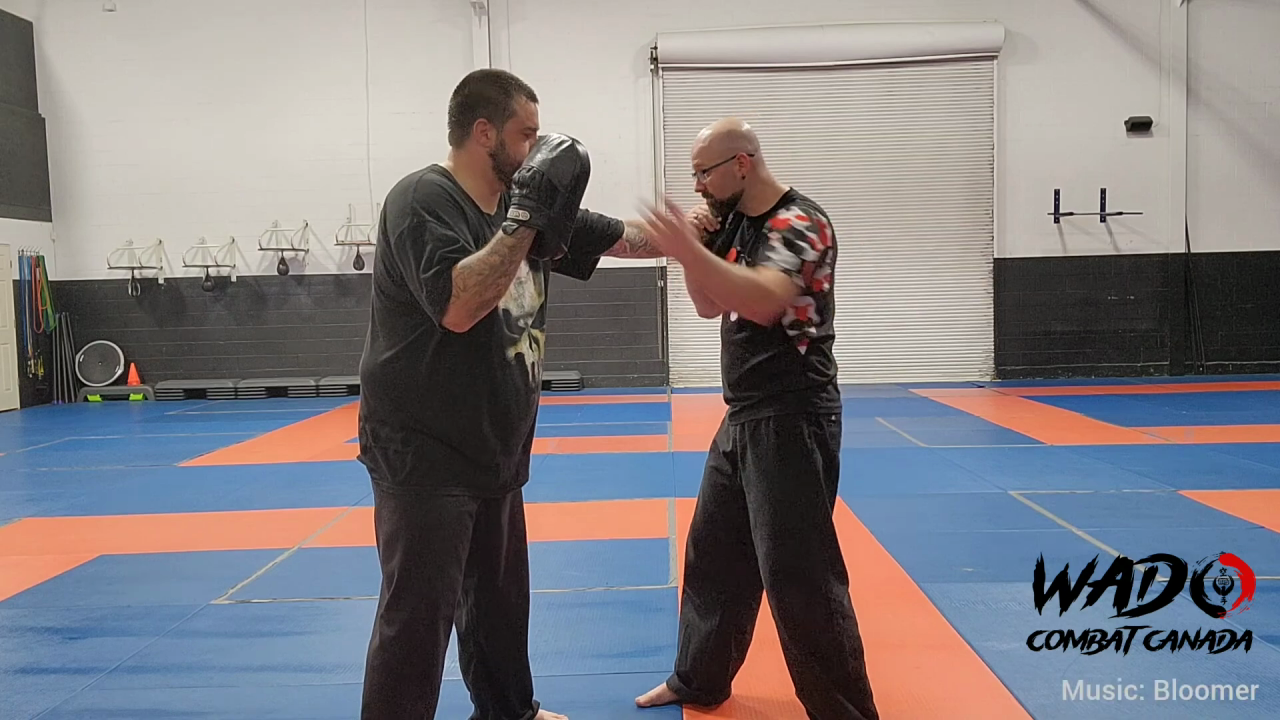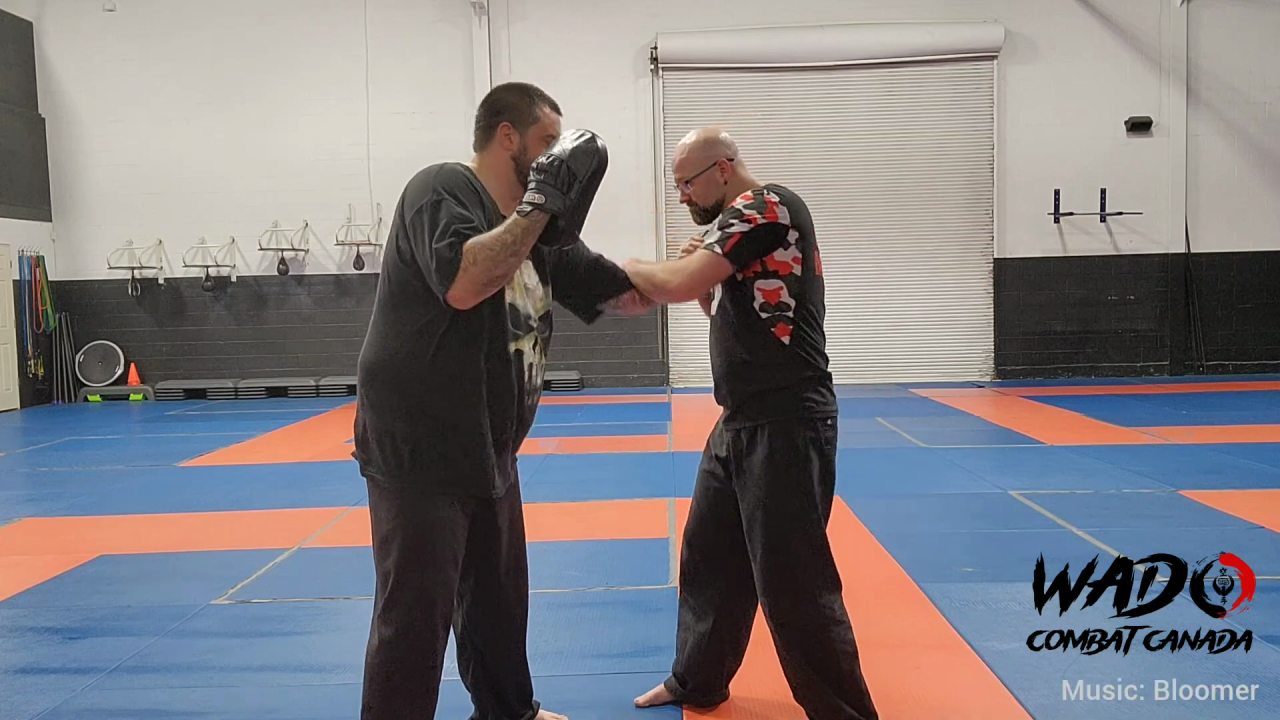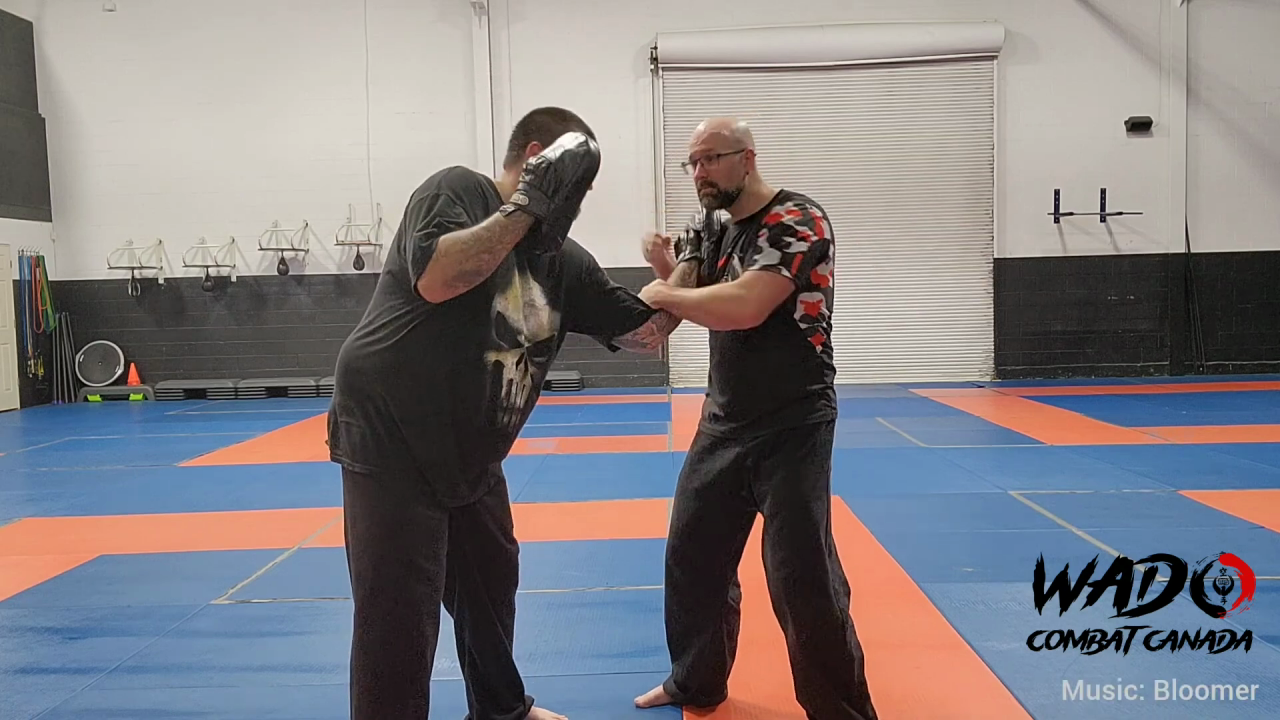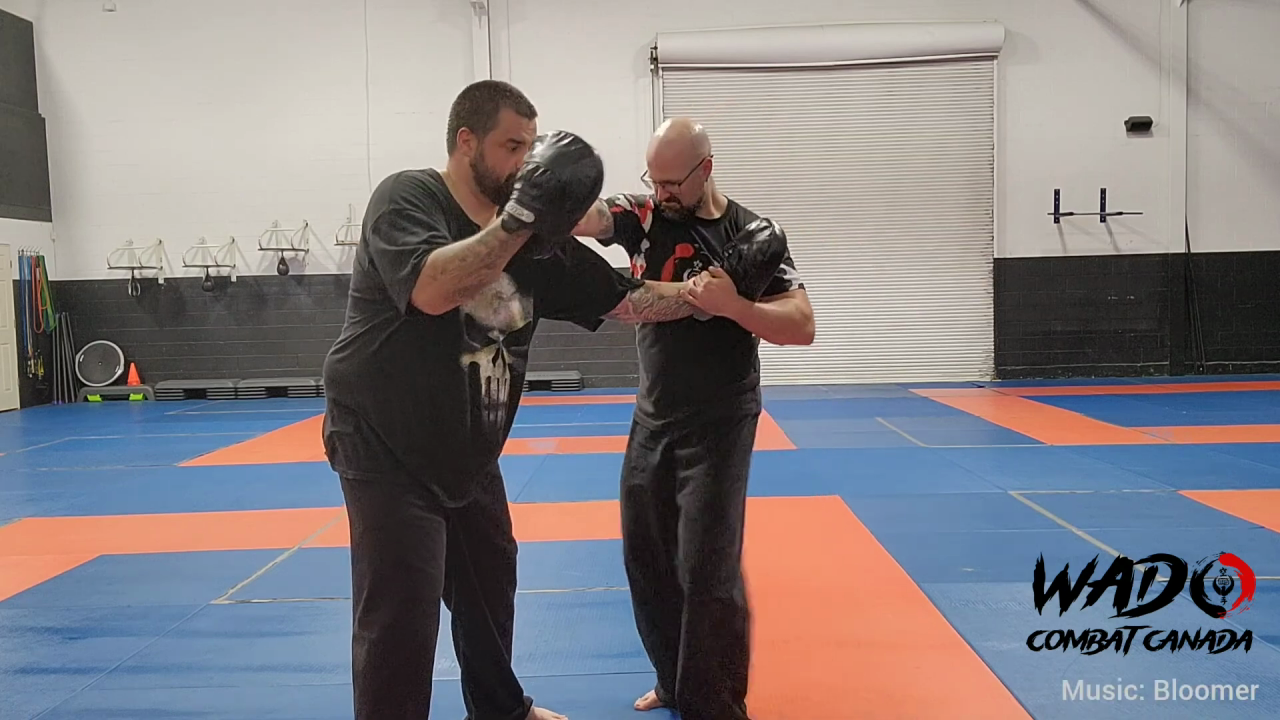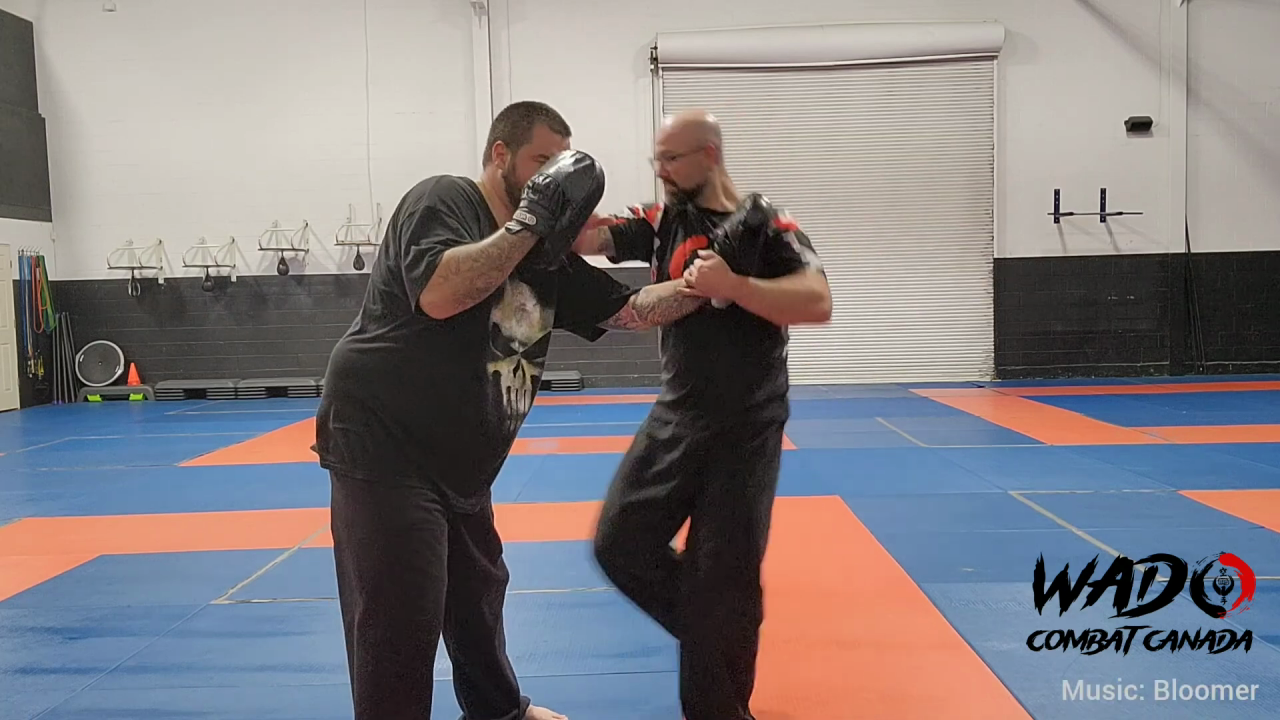
dt=1s
person 1, frame 1
left shoulder: (520, 202)
right shoulder: (421, 200)
left elbow: (617, 237)
right elbow: (458, 307)
right wrist: (524, 219)
left hip: (491, 451)
right hip: (423, 455)
left knee: (500, 598)
right knee: (417, 616)
person 1, frame 2
left shoulder: (540, 230)
right shoulder: (443, 187)
left elbow: (626, 292)
right elbow: (463, 284)
right wrist: (539, 202)
left hip: (487, 449)
right hip: (418, 447)
left knee: (500, 592)
right knee: (415, 614)
person 1, frame 3
left shoulder: (564, 260)
right shoulder: (458, 189)
left elbow: (643, 328)
right elbow: (435, 279)
right wrist: (526, 207)
left hip: (470, 452)
right hip: (391, 439)
left knee: (490, 586)
right knee: (397, 615)
person 1, frame 4
left shoulder: (533, 236)
right shoulder: (407, 198)
left elbow: (628, 300)
right elbow: (432, 291)
right wrist: (519, 219)
left hip: (470, 453)
right hip: (388, 451)
left knee: (489, 590)
right knee: (399, 619)
person 1, frame 5
left shoulder: (542, 250)
right shoulder: (441, 200)
left elbow: (629, 308)
right elbow: (441, 295)
right wrist: (528, 223)
left hip: (457, 461)
right hip: (384, 447)
left knee: (479, 593)
right knee: (398, 623)
person 2, frame 1
left shoulder: (799, 221)
right shoulder: (739, 223)
left elbow: (765, 302)
right elbow: (710, 305)
left wrist: (696, 254)
right wrist: (695, 246)
left hip: (792, 423)
right hip: (744, 420)
left knee: (800, 574)
right knee: (714, 554)
person 2, frame 2
left shoulder: (768, 206)
right shoulder: (735, 228)
left elbow: (680, 284)
left wrist: (632, 270)
right wrist: (696, 274)
left hip: (786, 423)
right hip: (741, 421)
left knee: (792, 581)
right knee: (709, 556)
person 2, frame 3
left shoulder: (797, 218)
right shoulder: (713, 234)
left elbow: (746, 307)
right elbow: (701, 304)
left wrist: (665, 294)
right wrist: (664, 268)
left hip: (793, 428)
right hip: (723, 424)
left knee: (804, 581)
right knee: (692, 557)
person 2, frame 4
left shoulder: (752, 234)
right shoulder: (646, 215)
left elbow: (802, 326)
right elbow: (583, 217)
left wrist: (734, 305)
left hip: (720, 423)
right hip: (654, 418)
left knee: (708, 567)
right knee: (648, 560)
person 2, frame 5
left shoulder: (772, 228)
right shoulder: (659, 219)
left elbow: (817, 305)
right elbow: (587, 235)
left wrist: (732, 286)
left hip: (747, 423)
right hip: (675, 415)
left knee: (724, 575)
right knee: (622, 546)
right ankle: (710, 650)
